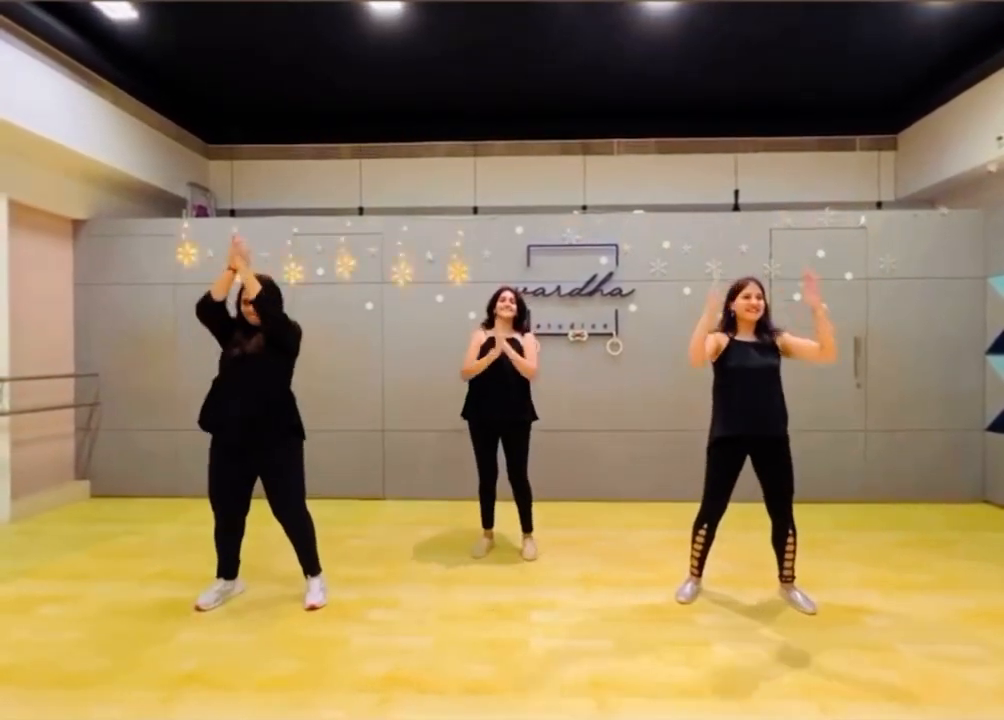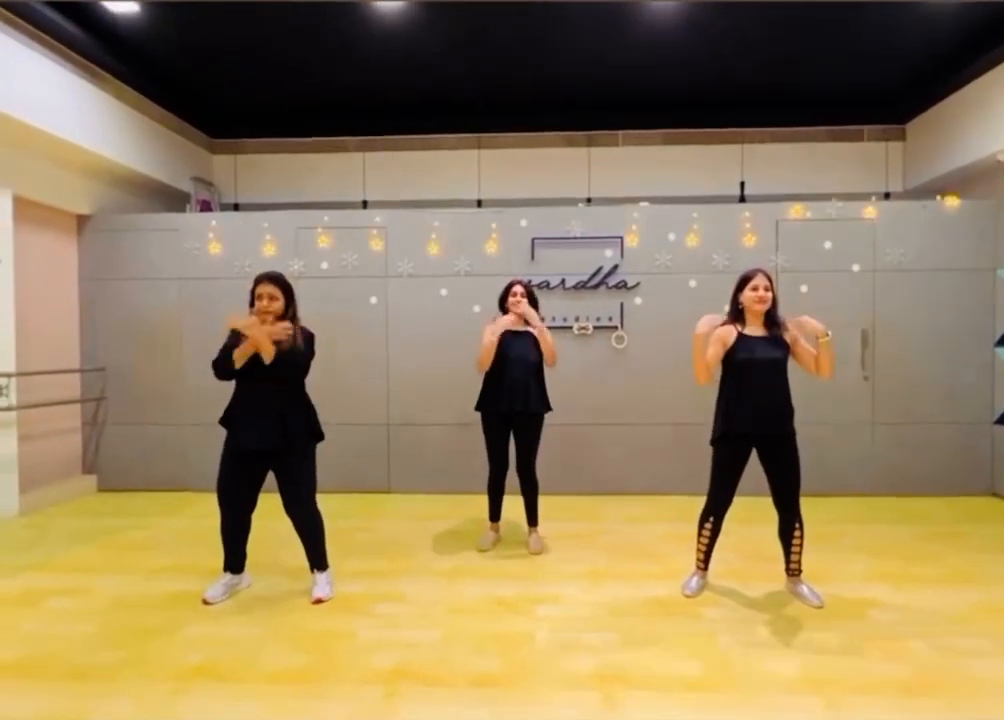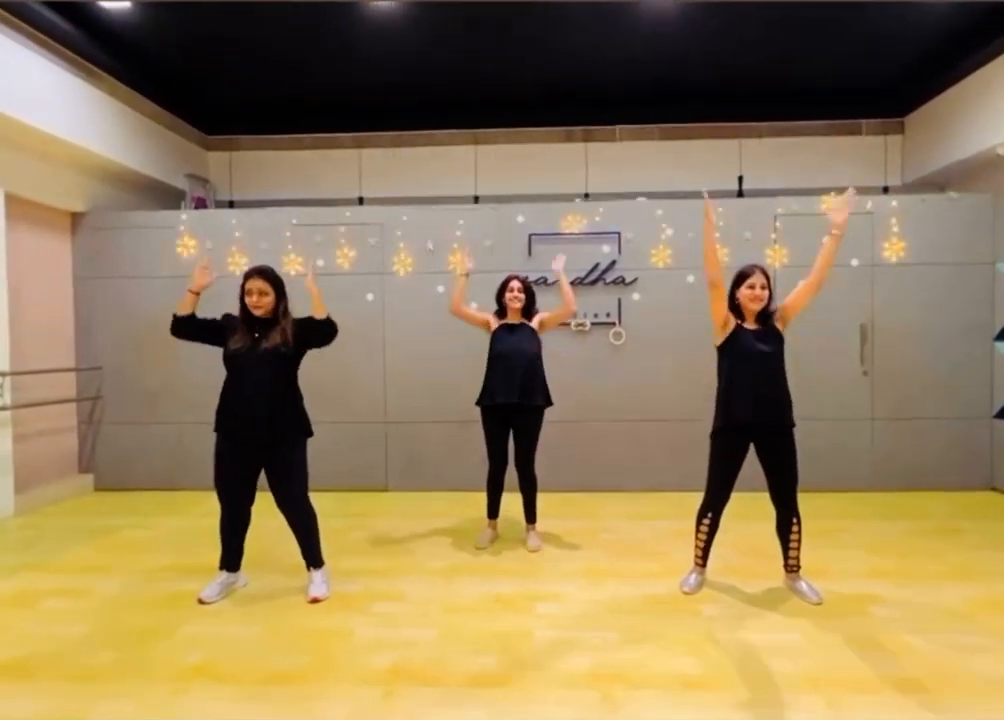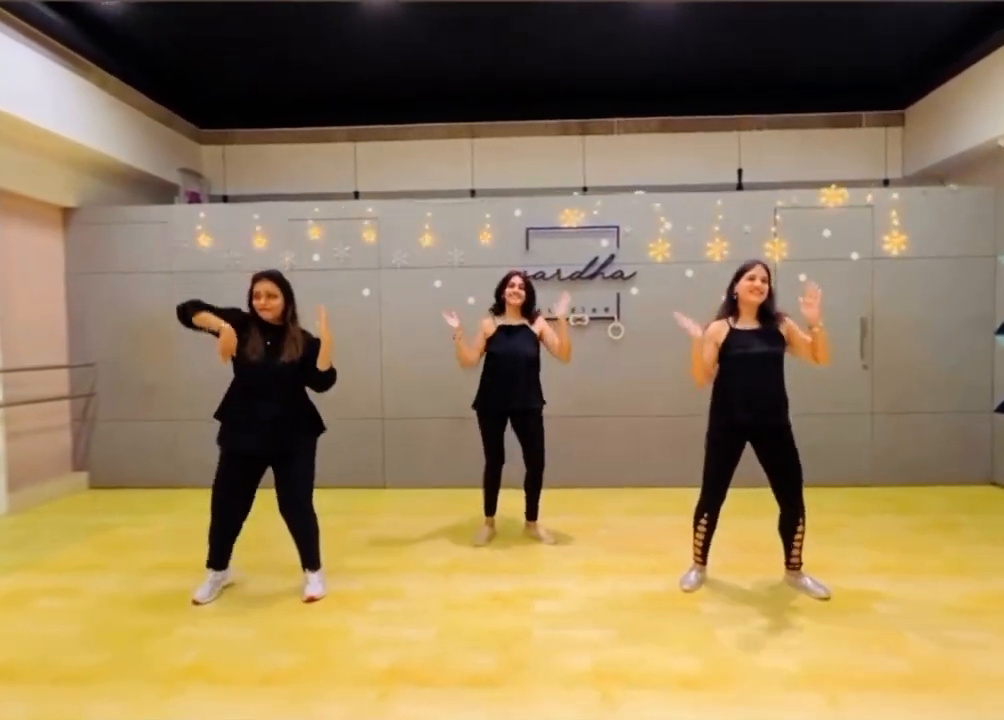
dt=0.5s
person 1, frame 1
left shoulder: (777, 340)
right shoulder: (720, 339)
left elbow: (828, 354)
right elbow: (695, 358)
left wrist: (817, 308)
right wrist: (710, 312)
left hip: (772, 436)
right hip: (728, 435)
left knee: (782, 513)
right knee: (712, 509)
left ankle: (787, 584)
right ankle: (694, 578)
person 1, frame 2
left shoulder: (785, 333)
right shoulder: (726, 332)
left elbow: (823, 371)
right elbow: (703, 378)
left wrist: (822, 336)
right wrist: (699, 338)
left hip: (777, 430)
right hip: (734, 429)
left knee: (789, 506)
right knee: (717, 502)
left ankle: (794, 578)
right ankle: (700, 571)
person 1, frame 3
left shoulder: (778, 321)
right shoulder: (726, 324)
left elbow: (813, 280)
right elbow: (713, 282)
left wrist: (835, 231)
right wrist: (710, 230)
left hip: (776, 426)
right hip: (731, 426)
left knee: (786, 503)
right knee: (715, 499)
left ankle: (793, 574)
right ankle: (698, 568)
person 1, frame 4
left shoulder: (781, 326)
right shoulder: (719, 329)
left elbow: (820, 358)
right elbow: (701, 379)
left wrist: (814, 322)
right wrist: (698, 340)
left hip: (773, 424)
right hip: (727, 425)
left knee: (792, 499)
right knee: (711, 497)
left ankle: (795, 571)
right ankle: (698, 566)
person 2, frame 1
left shoulder: (286, 335)
right shoulder: (231, 333)
left elbow: (270, 307)
right elbow: (207, 308)
left wrist: (246, 268)
right wrist: (231, 267)
left hip: (276, 438)
right hip: (229, 438)
left knee: (290, 509)
right knee: (227, 511)
left ankle: (314, 578)
right ankle: (227, 580)
person 2, frame 2
left shoulder: (300, 339)
right shoulder: (240, 336)
left elbow: (287, 372)
right elbow: (224, 370)
left wrist: (263, 340)
right wrist: (252, 341)
left hip: (291, 437)
right hip: (244, 436)
left knee: (301, 506)
right knee: (232, 505)
left ankle: (321, 573)
right ankle: (234, 574)
person 2, frame 3
left shoulder: (294, 330)
right shoulder: (231, 328)
left elbow: (326, 332)
right elbow: (183, 328)
left wrist: (313, 292)
right wrist: (194, 290)
left hip: (284, 434)
right hip: (235, 434)
left knee: (294, 502)
right knee: (233, 503)
left ankle: (317, 571)
right ankle: (230, 572)
person 2, frame 4
left shoulder: (302, 341)
right shoulder: (240, 327)
left elbow: (322, 382)
right elbow: (186, 311)
left wrist: (326, 339)
right wrist: (221, 326)
left hip: (293, 438)
right hip: (243, 436)
left knee: (297, 505)
right knee: (226, 505)
left ankle: (313, 572)
right ankle: (217, 571)
person 3, frame 1
left shoulder: (526, 339)
right shoulder: (480, 336)
left elbow: (532, 372)
right elbow: (465, 373)
left wrist: (507, 348)
right wrist: (491, 355)
left hip: (516, 416)
right hip: (481, 415)
left knee: (518, 475)
right knee: (487, 475)
left ankle: (528, 536)
right ankle: (487, 534)
person 3, frame 2
left shoulder: (538, 330)
right shoulder: (494, 328)
left elbow: (551, 361)
right elbow: (482, 367)
left wrist: (537, 325)
right wrist: (495, 334)
left hip: (529, 408)
right hip: (495, 408)
left knee: (526, 468)
right knee: (497, 468)
left ankle: (533, 530)
right ankle: (494, 528)
person 3, frame 3
left shoulder: (536, 322)
right shoulder: (492, 322)
left elbow: (569, 313)
right elbow: (456, 309)
left wrist: (561, 277)
right wrist: (464, 275)
left hip: (529, 404)
right hip: (494, 404)
left knee: (525, 464)
right knee: (497, 464)
left ankle: (531, 527)
right ankle: (491, 525)
person 3, frame 4
left shoulder: (537, 324)
right shoulder: (489, 324)
left elbow: (564, 357)
right elbow: (468, 362)
left wrist: (562, 320)
right wrist: (457, 334)
left hip: (528, 404)
right hip: (491, 403)
left knee: (536, 462)
right knee: (494, 462)
left ankle: (532, 523)
right ankle: (489, 523)
